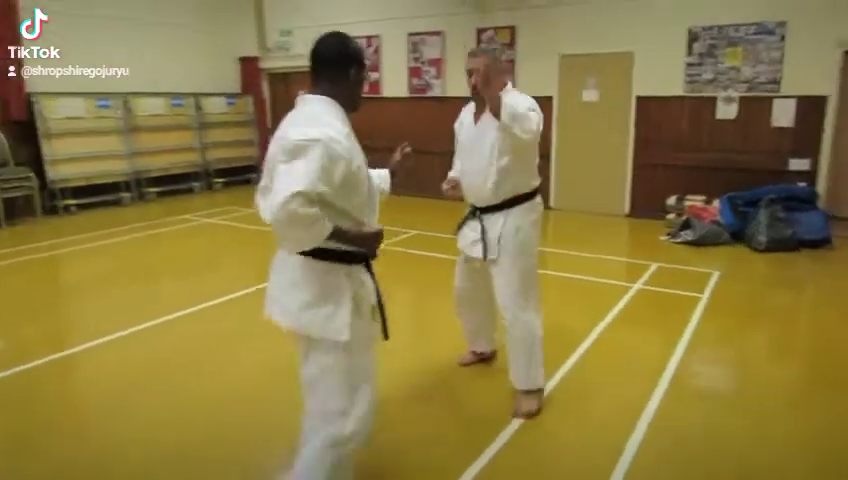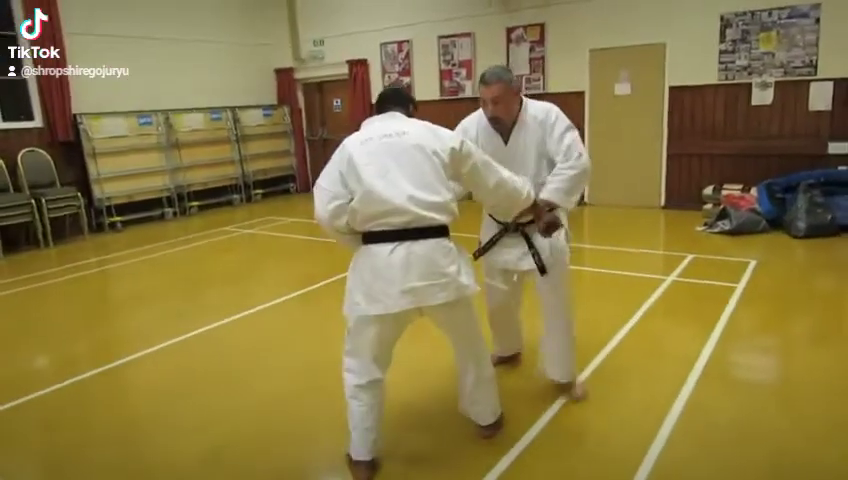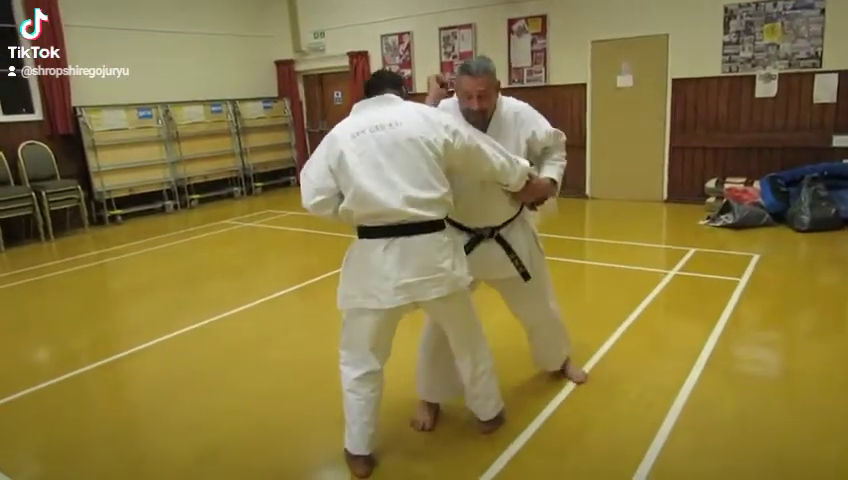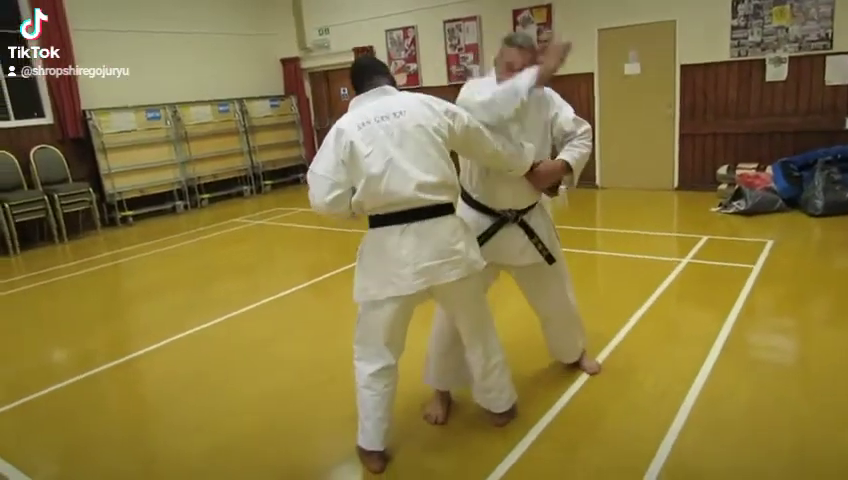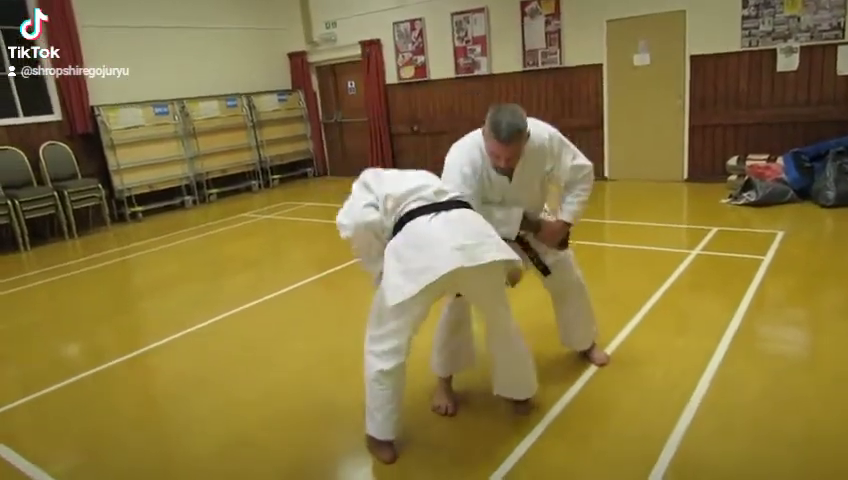
dt=0.7s
person 1, frame 1
left shoulder: (310, 121)
right shoulder: (324, 132)
right elbow: (287, 210)
left wrist: (386, 173)
right wrist: (350, 238)
left hip: (315, 278)
right hip: (329, 283)
left knee: (328, 386)
right knee: (343, 406)
person 1, frame 2
left shoulder: (351, 145)
right shoulder: (437, 135)
left elbow: (328, 211)
right elbow: (496, 180)
right wrist: (538, 209)
left hip: (378, 265)
right hip: (434, 256)
left knee: (363, 365)
right knee: (469, 343)
right ankle: (487, 417)
person 1, frame 3
left shoulder: (340, 133)
right shoulder: (431, 119)
left elbow: (316, 199)
right elbow: (489, 159)
right wrist: (525, 180)
left hip: (374, 256)
right hip: (431, 248)
left knee: (360, 357)
right knee: (467, 337)
right ankle: (488, 412)
person 1, frame 4
left shoulder: (345, 127)
right shoulder: (430, 106)
left elbow: (324, 198)
right elbow: (490, 144)
right wrist: (531, 169)
left hip: (388, 248)
right hip: (444, 236)
left knee: (375, 351)
right knee: (476, 328)
left ankle: (372, 446)
right ankle: (499, 404)
person 1, frame 5
left shoulder: (366, 183)
right shoulder: (420, 178)
left elbow: (358, 223)
left wrist: (380, 268)
left hip: (417, 244)
right hip: (470, 232)
left knee: (384, 344)
right knee: (499, 317)
left ankle: (382, 438)
right ankle: (520, 394)
person 2, frame 1
left shoulder: (519, 105)
right shoulder: (467, 114)
left elbow: (524, 134)
left wrist: (493, 97)
right wrist: (454, 178)
left hip: (513, 218)
right hip: (477, 217)
left knee: (515, 302)
right knee: (469, 289)
left ankle: (529, 386)
right ankle: (483, 347)
person 2, frame 2
left shoulder: (546, 117)
right shoulder: (471, 127)
left elbow: (575, 163)
left wrist: (546, 202)
left hip: (542, 227)
right hip: (498, 228)
left knee: (554, 300)
right knee: (499, 299)
left ankle: (564, 375)
right ankle: (509, 351)
person 2, frame 3
left shoulder: (520, 115)
left elbow: (554, 146)
left wrist: (549, 180)
right wrist: (428, 108)
left hip: (510, 233)
left knee: (539, 305)
right knee: (442, 319)
left ankle: (558, 360)
right ankle: (430, 398)
person 2, frame 4
left shoulder: (546, 99)
right shoulder: (477, 90)
left elbow: (580, 135)
right elbow: (489, 110)
left wrist: (564, 165)
right wrist: (542, 72)
left hip: (529, 219)
right hip: (478, 221)
left knee: (555, 295)
left ankle: (573, 353)
right ankle: (441, 390)
person 2, frame 5
left shoulder: (545, 138)
right shoulder: (463, 157)
left elbow: (582, 174)
left wrist: (563, 222)
left hip: (532, 225)
left knee: (568, 279)
right knee: (459, 297)
left ankle: (585, 343)
right ankle: (444, 381)
